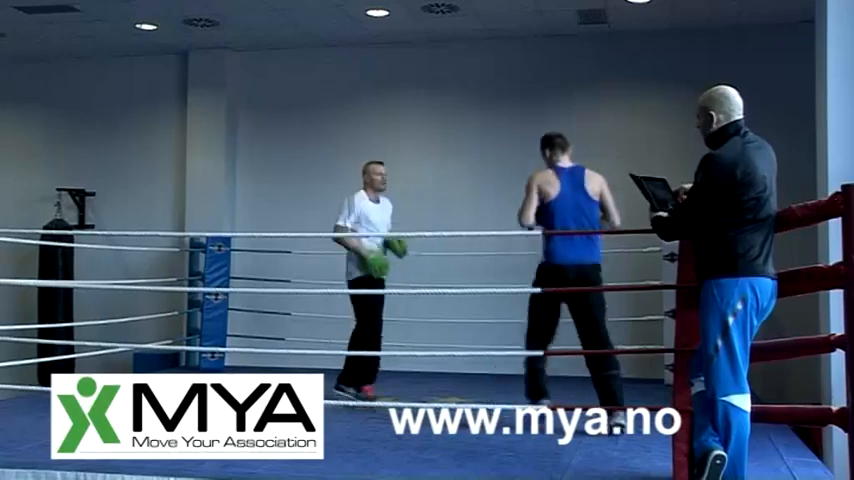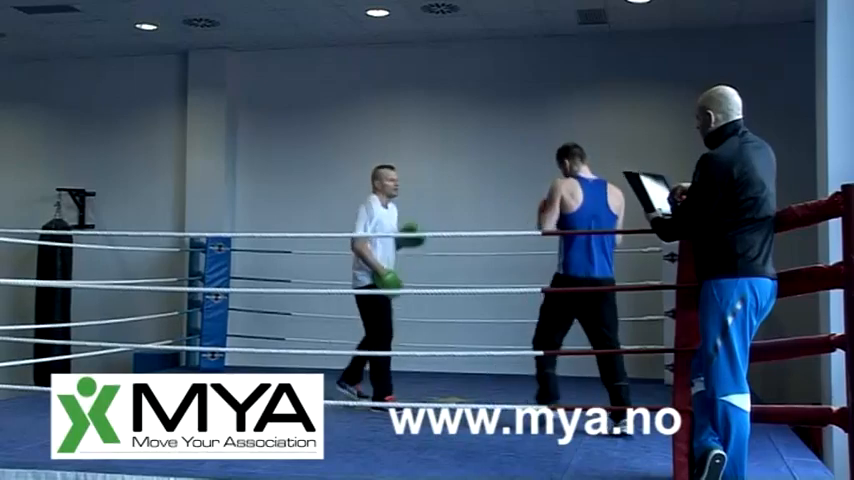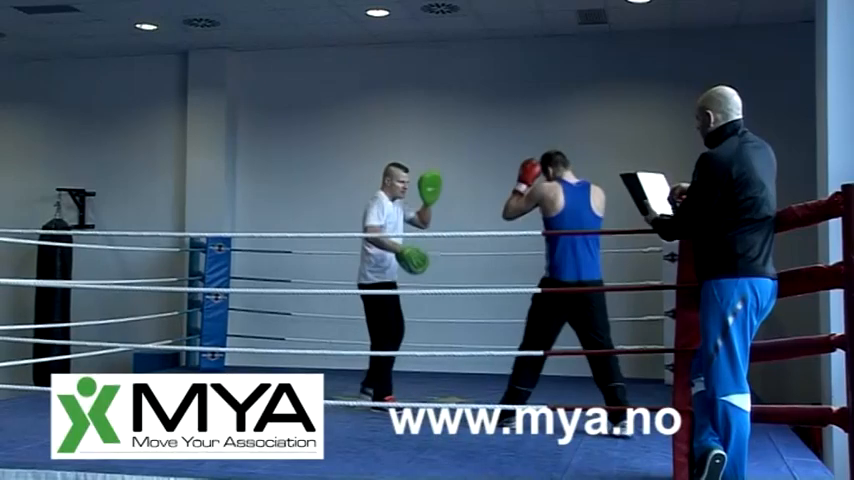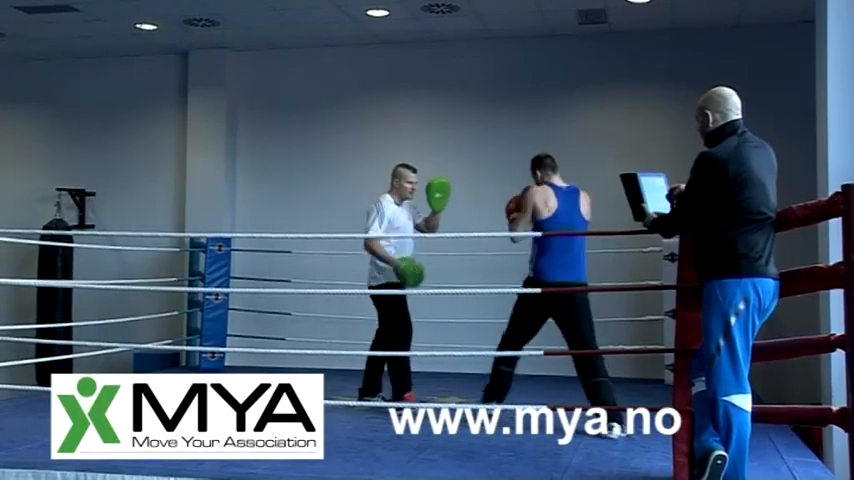
dt=0.3s
person 1, frame 1
left shoulder: (720, 159)
right shoulder: (761, 150)
left elbow: (691, 224)
left wrist: (661, 221)
right wrist: (697, 192)
left hip: (732, 281)
right hip: (758, 278)
left knee: (726, 381)
right knee: (705, 369)
person 1, frame 2
left shoulder: (718, 159)
right shoulder: (760, 150)
left elbow: (690, 224)
left wrist: (659, 222)
right wrist: (696, 191)
left hip: (731, 281)
right hip: (759, 278)
left knee: (726, 380)
right knee: (706, 369)
person 1, frame 3
left shoulder: (717, 158)
right shoulder: (761, 150)
left elbow: (690, 224)
left wrist: (659, 221)
right wrist: (694, 192)
left hip: (732, 280)
right hip: (759, 278)
left knee: (726, 380)
right knee: (706, 369)
person 1, frame 4
left shoulder: (715, 158)
right shoulder: (762, 151)
left elbow: (685, 219)
left wrist: (654, 221)
right wrist: (692, 192)
left hip: (733, 280)
right hip: (760, 278)
left knee: (728, 381)
right knee: (707, 368)
person 2, frame 1
left shoulder: (539, 179)
right shoulder: (595, 179)
left elbow: (526, 223)
right elbow: (615, 222)
left hip: (555, 270)
right hip: (588, 270)
left knee: (538, 337)
right knee: (598, 339)
left ankle: (538, 400)
right ankle: (616, 409)
person 2, frame 2
left shoulder: (562, 187)
right shoulder: (615, 193)
left elbow: (546, 228)
right elbow: (616, 237)
left wrist: (543, 212)
left hip: (570, 280)
right hip: (603, 282)
left knee: (546, 342)
right knee: (608, 348)
left ankle: (548, 406)
right ankle: (622, 416)
person 2, frame 3
left shoulder: (545, 189)
right shoulder: (598, 194)
left elbow: (509, 213)
left wrist: (521, 187)
left hip: (557, 285)
right hip: (591, 286)
left knee: (532, 350)
right knee: (602, 351)
left ankle: (508, 414)
right ankle: (619, 417)
person 2, frame 4
left shoulder: (536, 194)
right shoulder: (584, 198)
left elbow: (516, 235)
left wrist: (514, 215)
left hip: (541, 286)
right hip: (574, 288)
left knee: (511, 345)
right knee: (589, 353)
left ankle: (491, 405)
right ankle: (611, 419)
person 3, frame 1
left shoulder: (387, 205)
right shoulder: (355, 201)
right elbow: (339, 233)
left wrist: (393, 243)
right wrist: (363, 251)
left hip: (376, 274)
right hip: (361, 275)
left knee: (365, 328)
right knee: (371, 327)
left ankle: (346, 382)
right ankle: (364, 386)
person 3, frame 2
left shoulder: (391, 209)
right shoulder: (369, 207)
right elbow: (358, 244)
left wrist: (407, 238)
right wrist: (380, 269)
left hip: (381, 283)
right hip: (368, 283)
left knee: (375, 335)
right knee: (381, 336)
left ankle: (349, 380)
right ankle: (383, 396)
person 3, frame 3
left shoulder: (397, 205)
right shoulder: (378, 202)
left elbow: (422, 222)
right elbow: (370, 234)
left wrist: (428, 200)
right wrist: (399, 248)
left hip: (387, 279)
right hip: (375, 280)
left knee: (393, 332)
right knee: (386, 335)
left ankle: (372, 384)
right ankle: (383, 395)
person 3, frame 4
left shoulder: (407, 207)
right shoulder: (382, 206)
left elbow: (429, 227)
right elbow: (370, 243)
left wrist: (436, 208)
right wrist: (394, 262)
left hip: (393, 281)
right hip: (385, 281)
left knee: (387, 336)
right knee: (401, 333)
left ankle: (369, 391)
right ankle: (403, 394)
